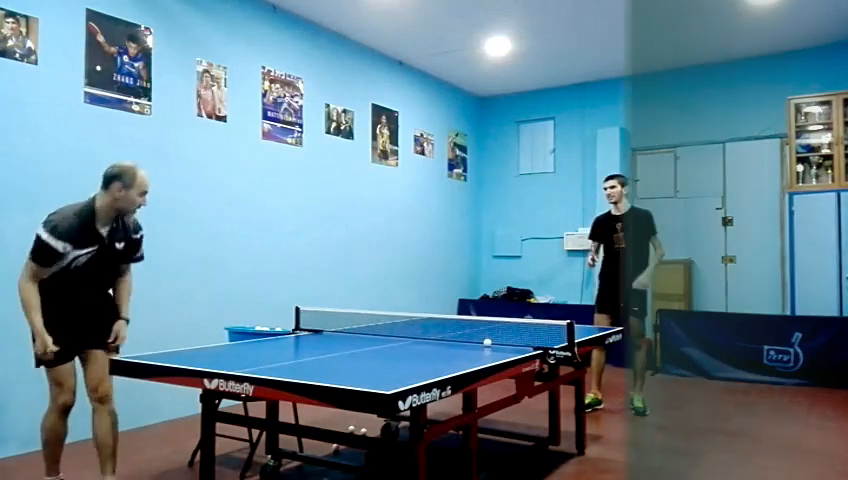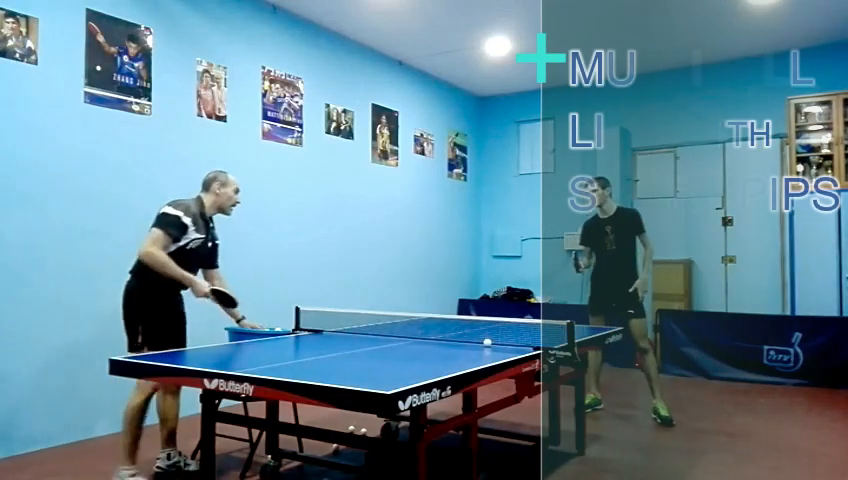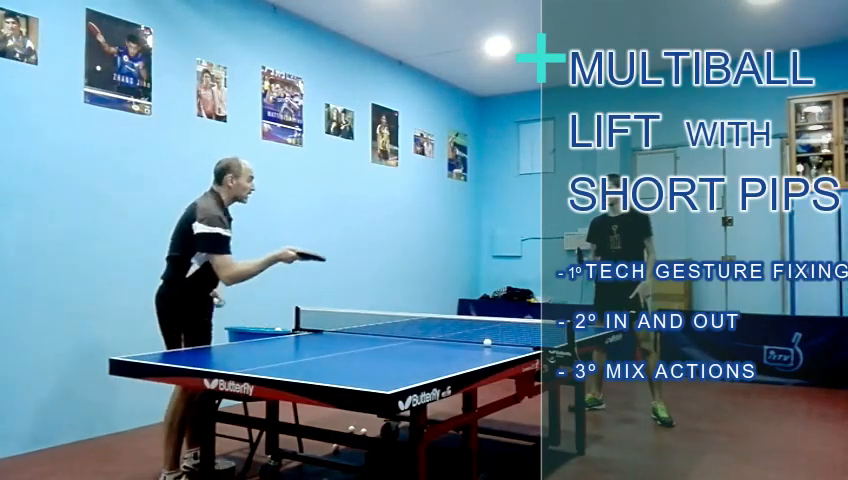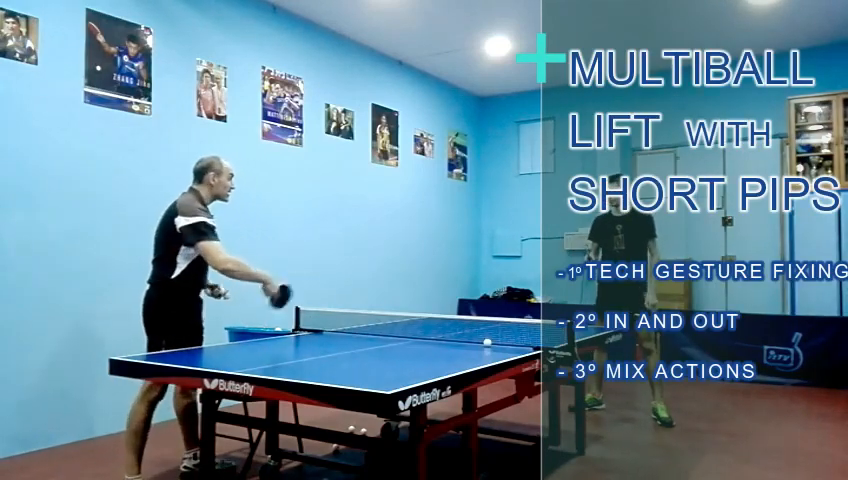
dt=1s
person 1, frame 1
left shoulder: (130, 228)
right shoulder: (62, 224)
right elbow: (29, 280)
left wrist: (123, 318)
right wrist: (40, 332)
left hip: (98, 312)
right hip: (57, 315)
left knee: (103, 396)
right knee: (63, 400)
person 1, frame 2
left shoulder: (209, 231)
right shoulder: (180, 211)
left elbow: (215, 283)
right elbow: (148, 252)
left wrist: (240, 320)
right wrist: (191, 281)
left hip: (171, 302)
right hip: (145, 300)
left knee: (173, 380)
right knee: (150, 381)
left ankle: (168, 455)
person 1, frame 3
left shoulder: (214, 209)
right shoulder: (209, 216)
right elbow: (228, 274)
left wrist: (208, 291)
right wrist: (275, 257)
left hip: (194, 302)
right hip: (180, 305)
right knee: (187, 385)
person 1, frame 4
left shoulder: (193, 209)
right shoulder: (190, 210)
right elbow: (222, 262)
left wrist: (206, 285)
right wrist: (264, 278)
left hip: (184, 305)
right hip: (168, 307)
right knee: (155, 387)
person 2, frame 1
left shoulder: (643, 217)
right shoulder: (600, 221)
left elbow: (659, 251)
right elbow: (594, 250)
left wrist: (646, 274)
right wrist: (591, 258)
left hip: (634, 286)
right hip: (607, 286)
left knee: (637, 340)
left ankle: (637, 395)
right ankle: (595, 394)
person 2, frame 2
left shoulder: (630, 216)
right shoulder: (590, 225)
left elbow: (648, 247)
left wrist: (643, 277)
right wrist: (582, 263)
left hip: (628, 287)
right hip: (600, 288)
left knee: (643, 344)
left ankle: (658, 402)
right ankle: (594, 395)
person 2, frame 3
left shoulder: (639, 218)
right shoulder: (598, 223)
left elbow: (651, 253)
left wrist: (646, 281)
left hip: (632, 290)
right hip: (605, 290)
left knee: (647, 345)
right knee: (599, 343)
left ankle: (657, 404)
right ankle: (595, 396)
person 2, frame 4
left shoulder: (643, 219)
right shoulder: (600, 222)
left elbow: (654, 255)
right elbow: (594, 253)
left wrist: (651, 289)
right wrist: (592, 260)
left hip: (636, 291)
right hip: (608, 291)
left knee: (649, 345)
right knee: (600, 342)
left ankle: (658, 404)
right ankle: (595, 395)
